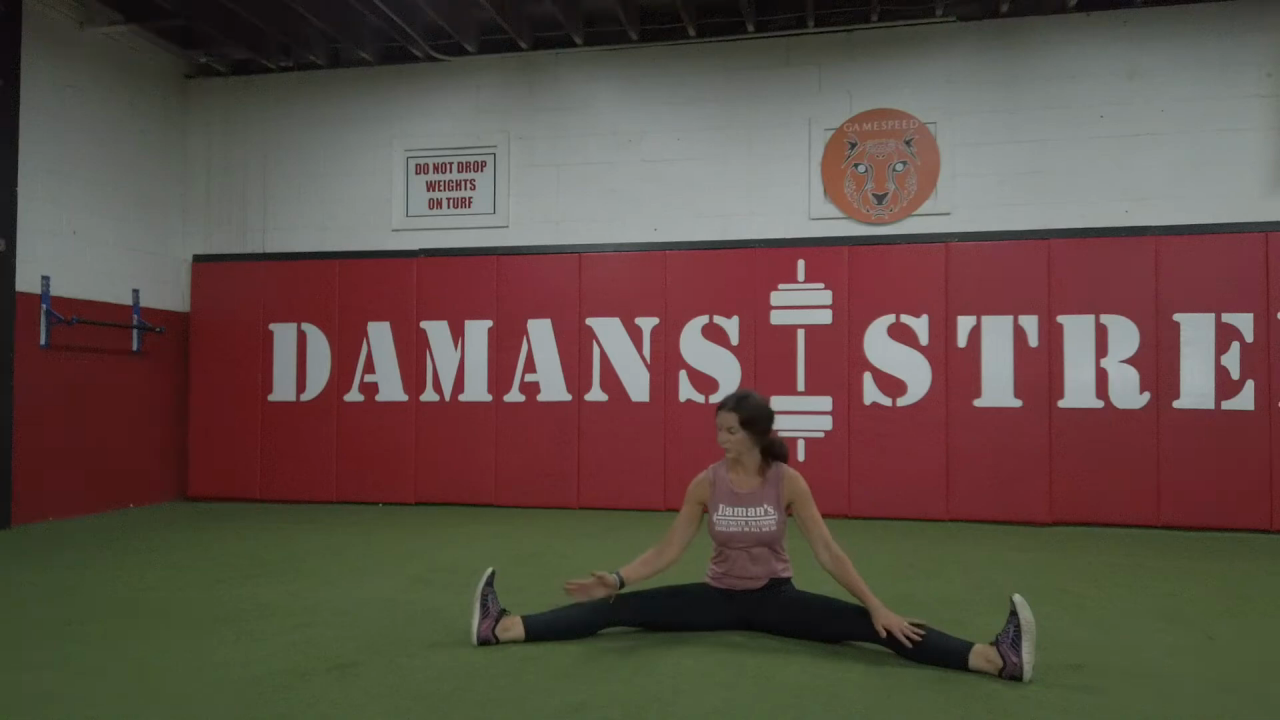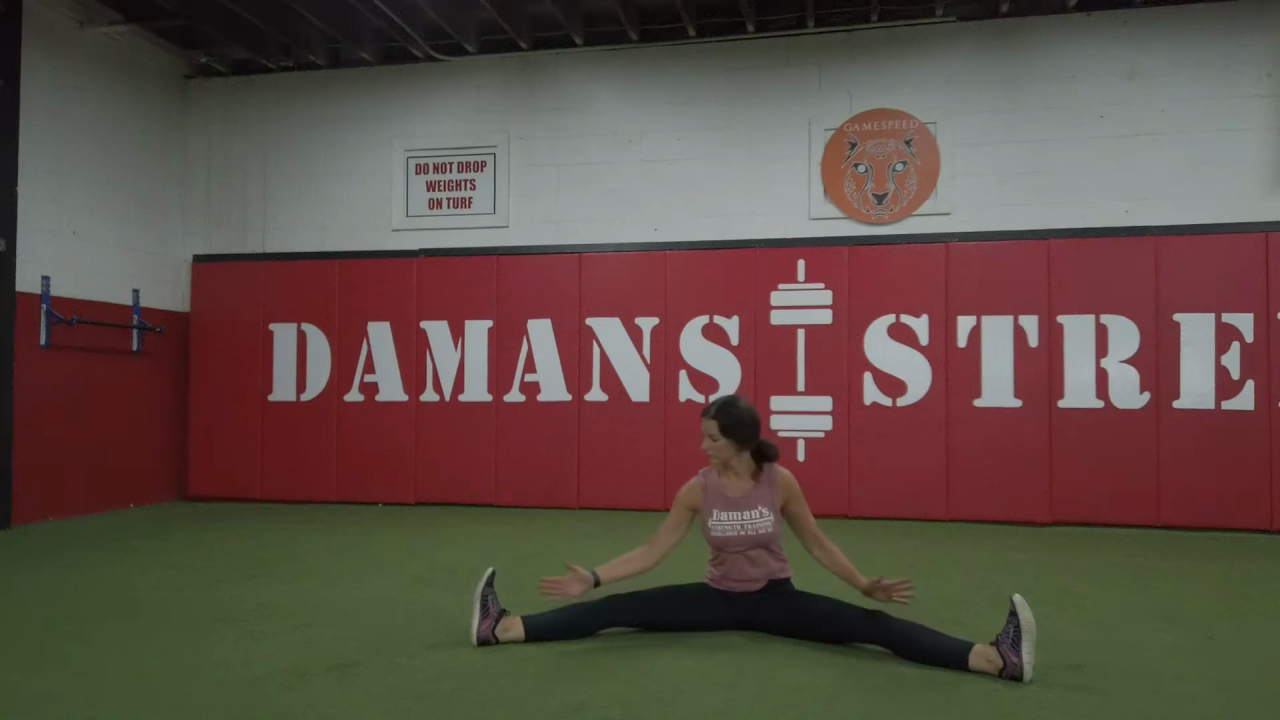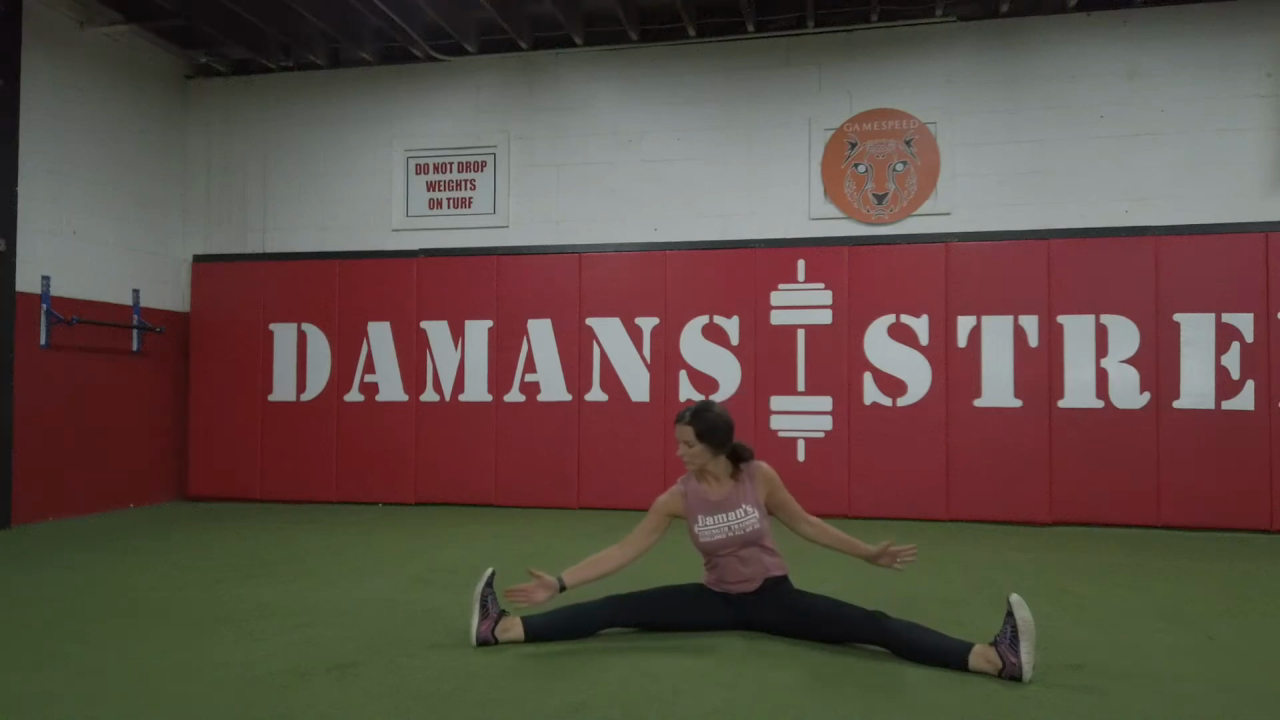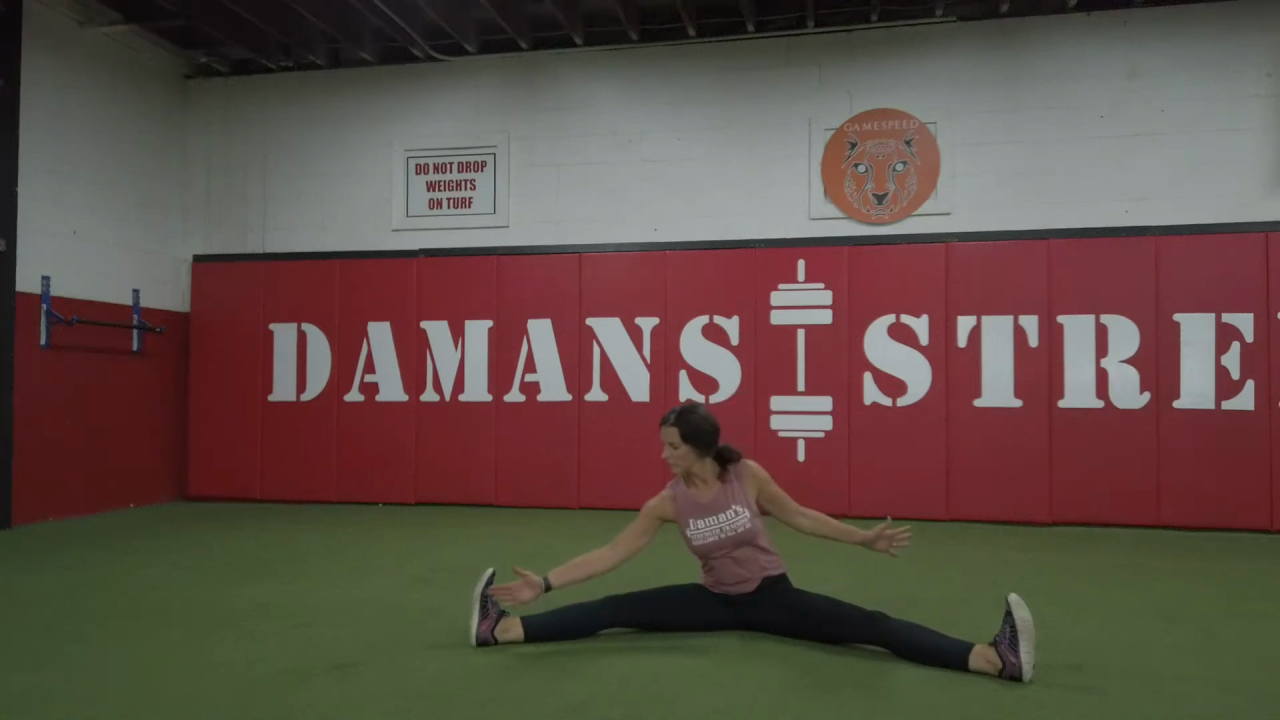
dt=0.4s
person 1, frame 1
left shoulder: (788, 481)
right shoulder: (705, 483)
left elbow: (827, 550)
right elbow: (668, 549)
left wrist: (877, 605)
right wrist: (616, 579)
left hip: (775, 598)
right hip: (719, 597)
left knee: (862, 625)
right knee: (621, 609)
left ankle: (996, 658)
right ankle: (502, 627)
person 1, frame 2
left shoulder: (780, 481)
right shoulder: (696, 489)
left elbow: (816, 543)
right elbow: (652, 551)
left wrist: (866, 586)
right wrist: (592, 578)
left hip: (775, 598)
right hip: (719, 598)
left knee: (867, 625)
right knee: (619, 609)
left ankle: (995, 658)
right ankle: (502, 628)
person 1, frame 3
left shoulder: (760, 476)
right shoulder: (677, 497)
left elbow: (803, 523)
right elbow: (623, 551)
left wrist: (868, 553)
right wrist: (558, 583)
left hip: (772, 596)
right hip: (717, 600)
left knee: (869, 625)
right knee: (618, 610)
left ankle: (995, 658)
right ankle: (502, 629)
person 1, frame 4
left shoulder: (748, 475)
right shoulder: (667, 502)
left elbow: (797, 515)
right elbow: (610, 552)
left wrist: (864, 538)
right wrist: (543, 583)
left hip: (770, 595)
right hip: (715, 601)
left knee: (868, 626)
right knee: (616, 610)
left ankle: (995, 659)
right ankle: (501, 629)
